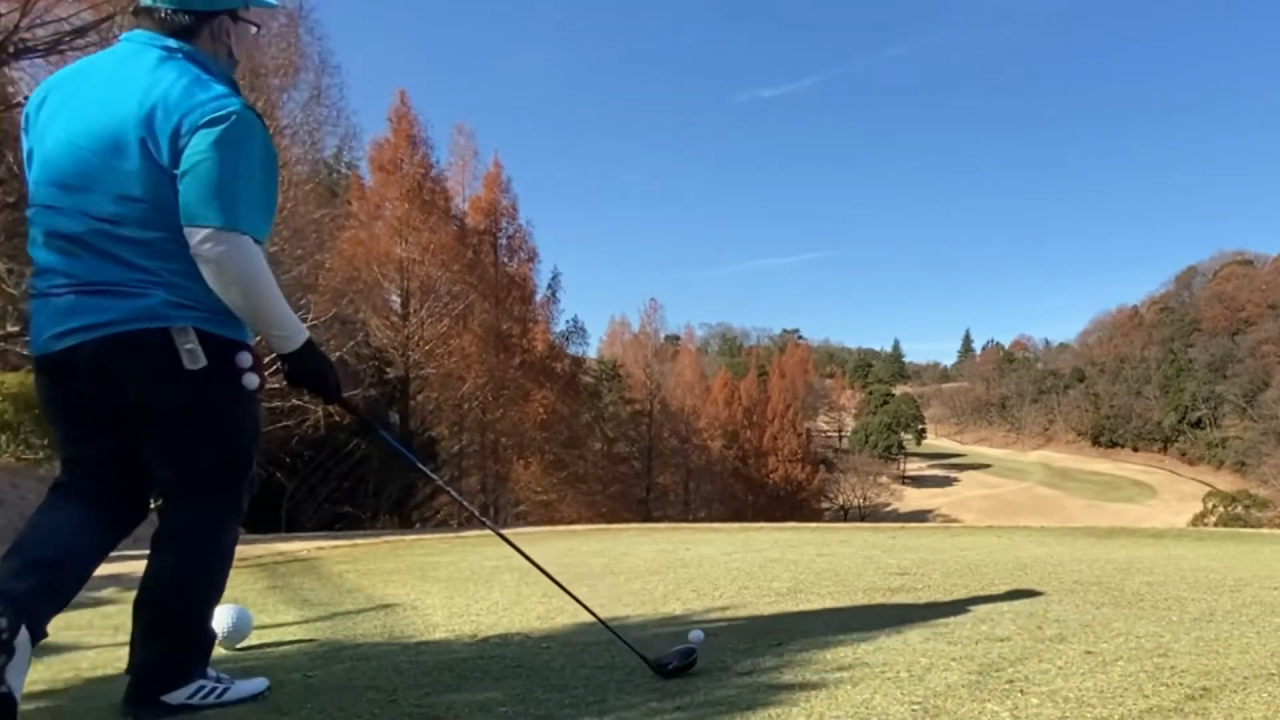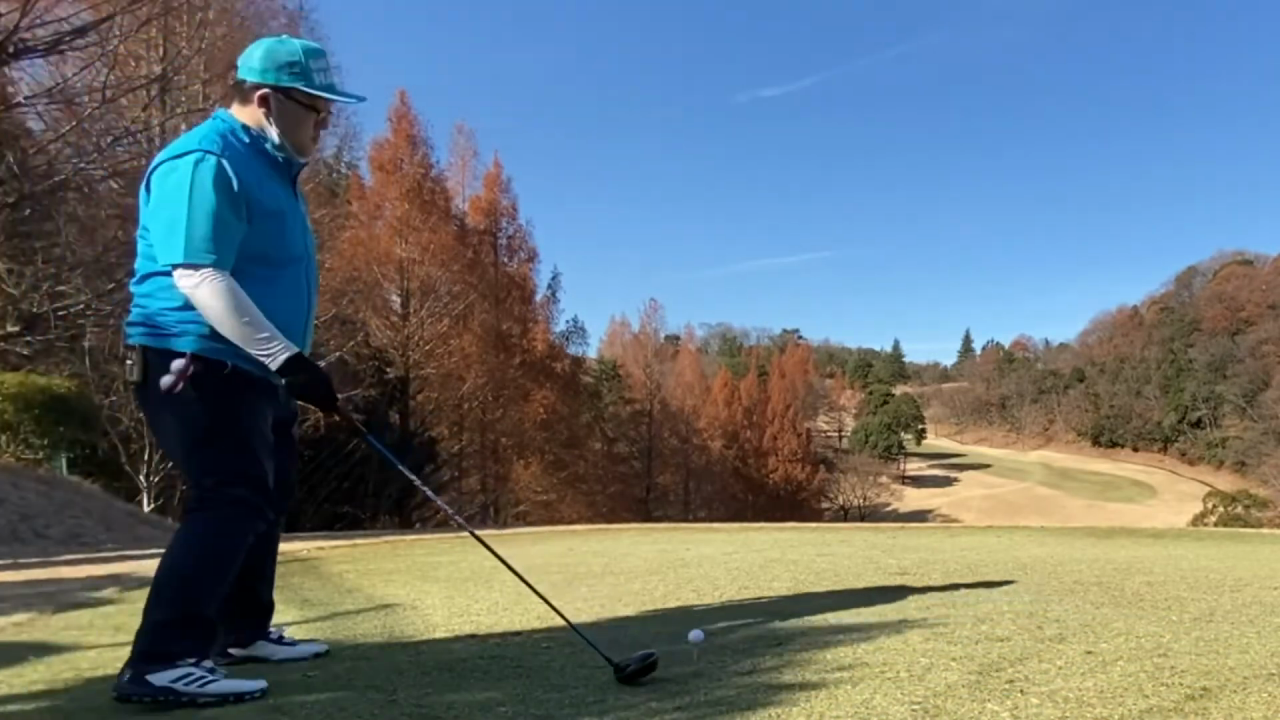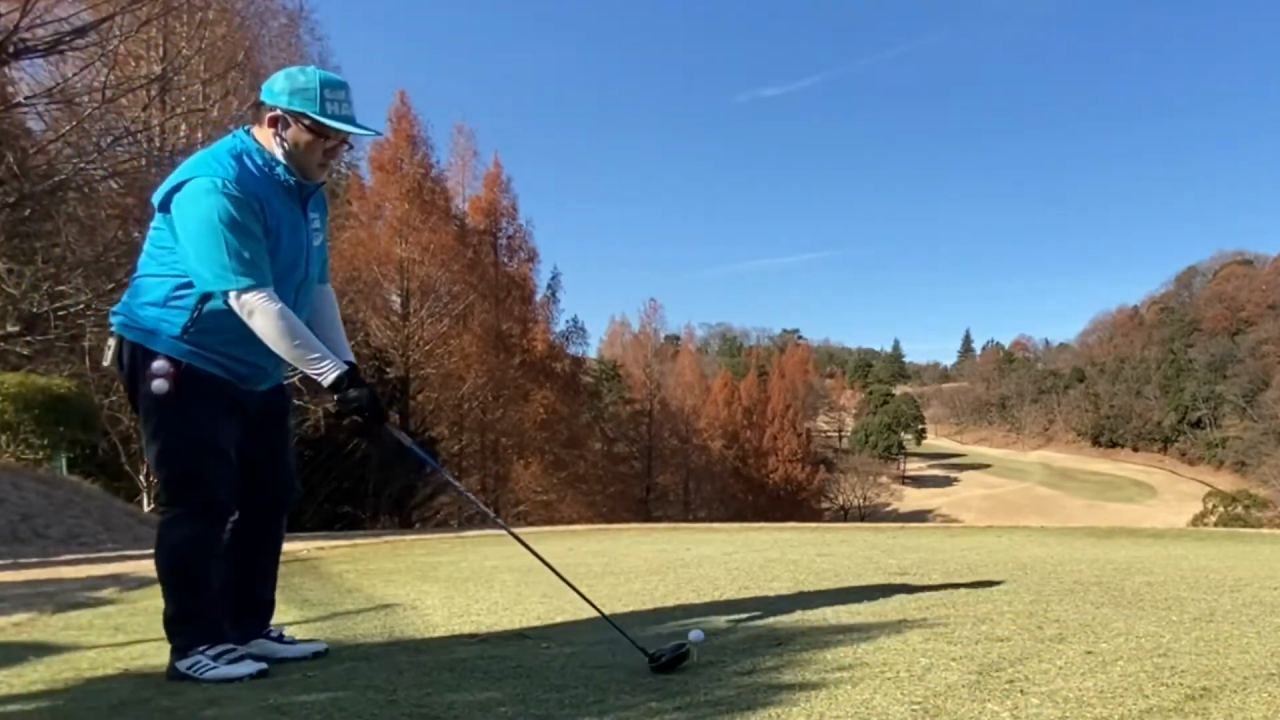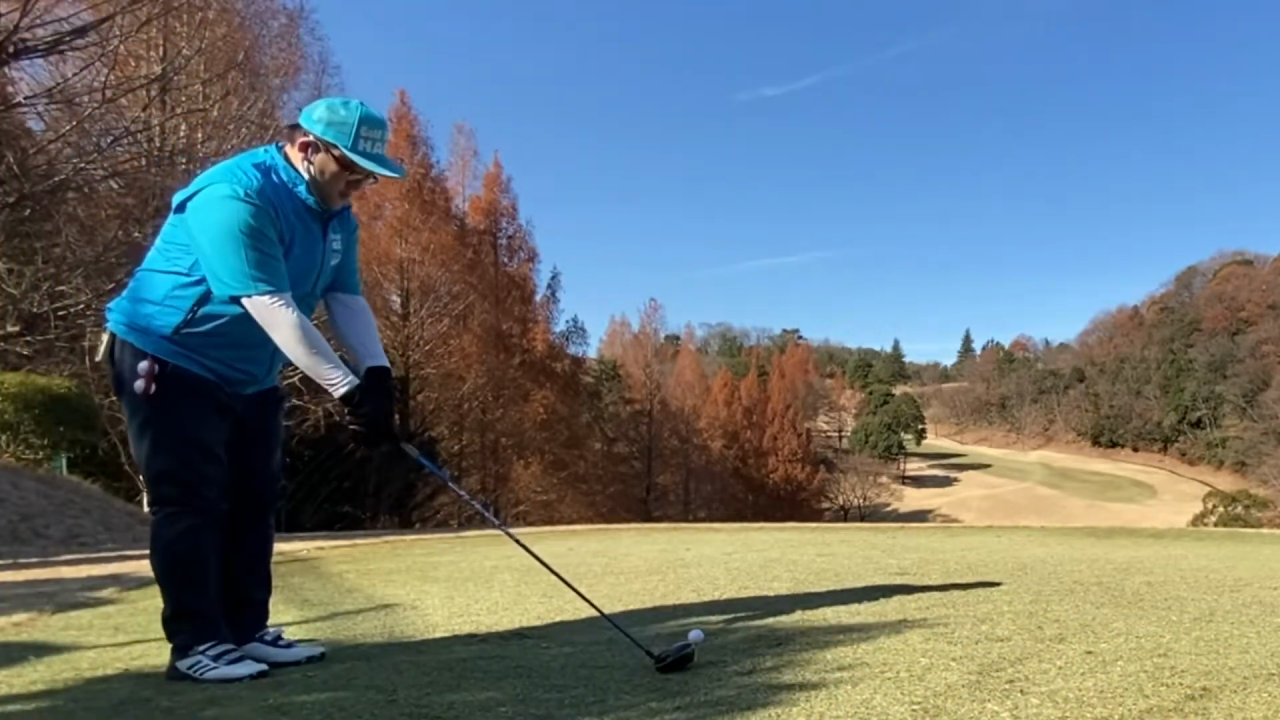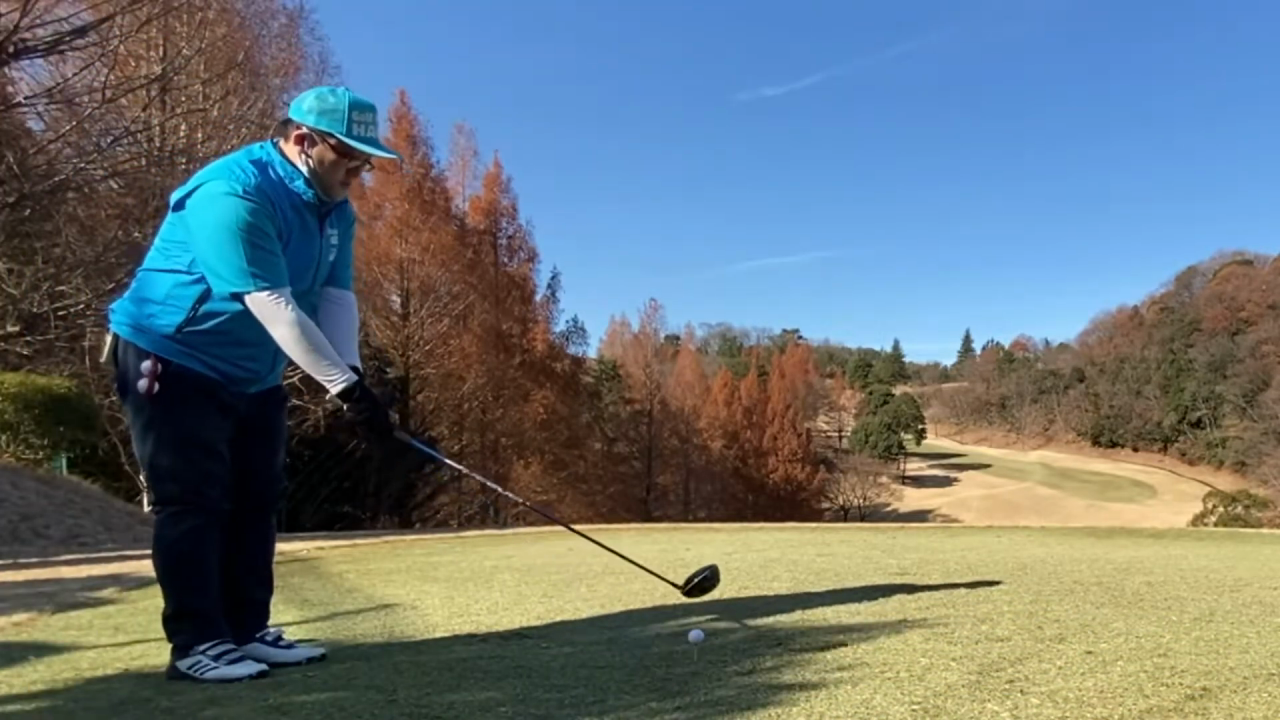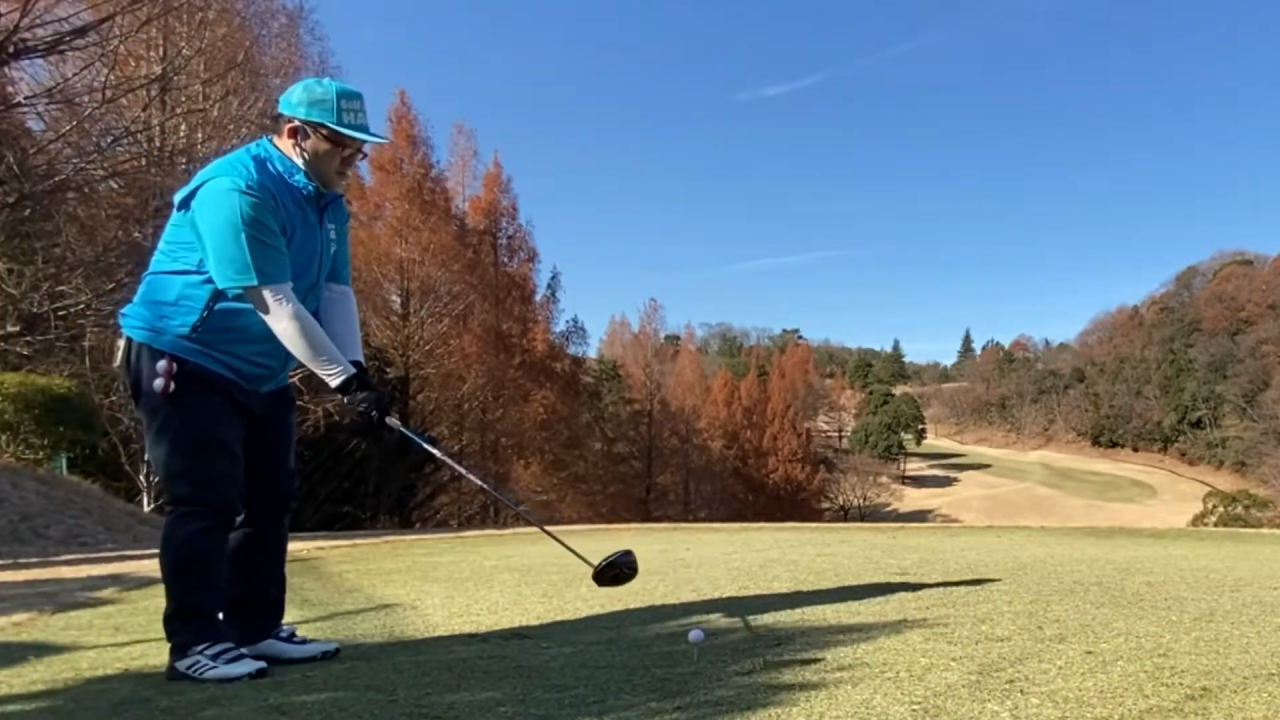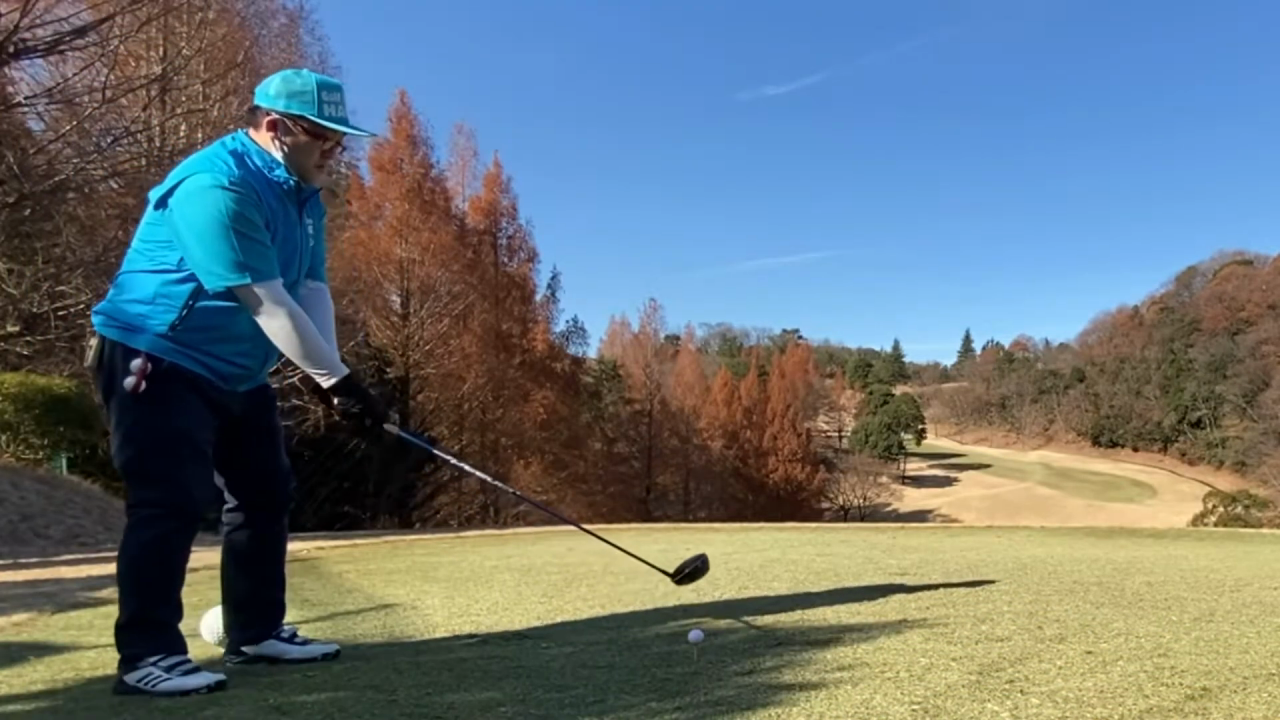
dt=0.5s
person 1, frame 1
right shoulder: (212, 108)
right elbow: (218, 244)
right wrist: (294, 344)
left hip: (68, 338)
right hip: (181, 344)
left knee: (92, 501)
right knee: (199, 511)
person 1, frame 2
left shoulder: (273, 168)
right shoulder: (206, 162)
right elbow: (199, 277)
left wrist: (292, 362)
right wrist: (288, 358)
left hip: (253, 369)
right hip: (196, 364)
left knee: (260, 499)
right knee: (229, 502)
left ankle: (242, 630)
right ankle: (163, 659)
person 1, frame 3
left shoulder: (307, 192)
right shoulder: (217, 185)
left elbow: (314, 288)
right elbow: (255, 302)
left wrist: (346, 366)
right wrist: (333, 376)
left hip: (254, 374)
right hip: (180, 364)
left knee: (268, 498)
right knee: (200, 504)
left ankle: (245, 628)
right ankle: (194, 643)
person 1, frame 4
left shoulder: (335, 215)
right shoulder: (236, 196)
left elbow: (347, 300)
right elbow: (273, 310)
left wrist: (376, 372)
right wrist: (346, 388)
left hip: (247, 376)
right hip: (168, 363)
left knee: (252, 501)
right knee: (191, 503)
left ankle: (244, 631)
right ankle: (196, 643)
person 1, frame 5
left shoulder: (334, 209)
right shoulder: (234, 193)
left elbow: (336, 297)
right elbow: (274, 307)
left wrist: (353, 376)
right wrist: (345, 387)
left hip: (250, 376)
right hip: (170, 362)
left knee: (254, 501)
right knee: (193, 503)
left ankle: (244, 631)
right ankle: (195, 643)
person 1, frame 6
left shoulder: (328, 204)
right shoulder: (237, 189)
left elbow: (336, 294)
right elbow: (275, 304)
left wrist: (355, 372)
right wrist: (343, 379)
left hip: (259, 375)
right hip: (181, 360)
left knee: (267, 499)
right knee: (206, 501)
left ankle: (254, 630)
right ankle: (196, 642)
person 1, frame 7
left shoulder: (303, 195)
right shoulder: (216, 185)
left elbow: (310, 292)
right elbow: (267, 302)
left wrist: (335, 376)
right wrist: (336, 379)
left hip: (237, 374)
right hip: (157, 361)
left knee: (265, 497)
right knee: (169, 504)
left ankle: (255, 631)
right ankle: (147, 654)
